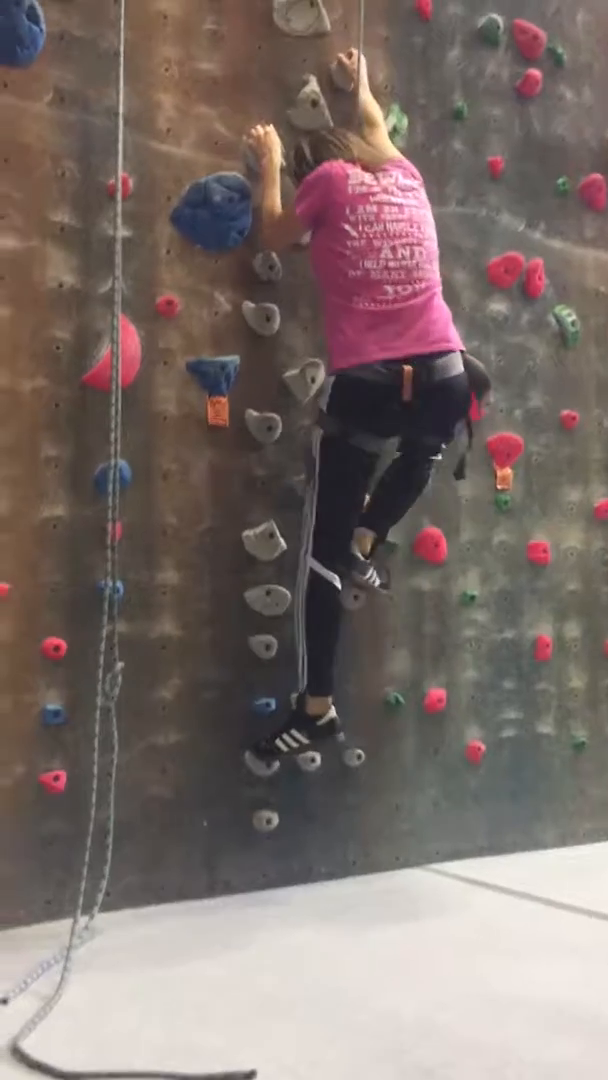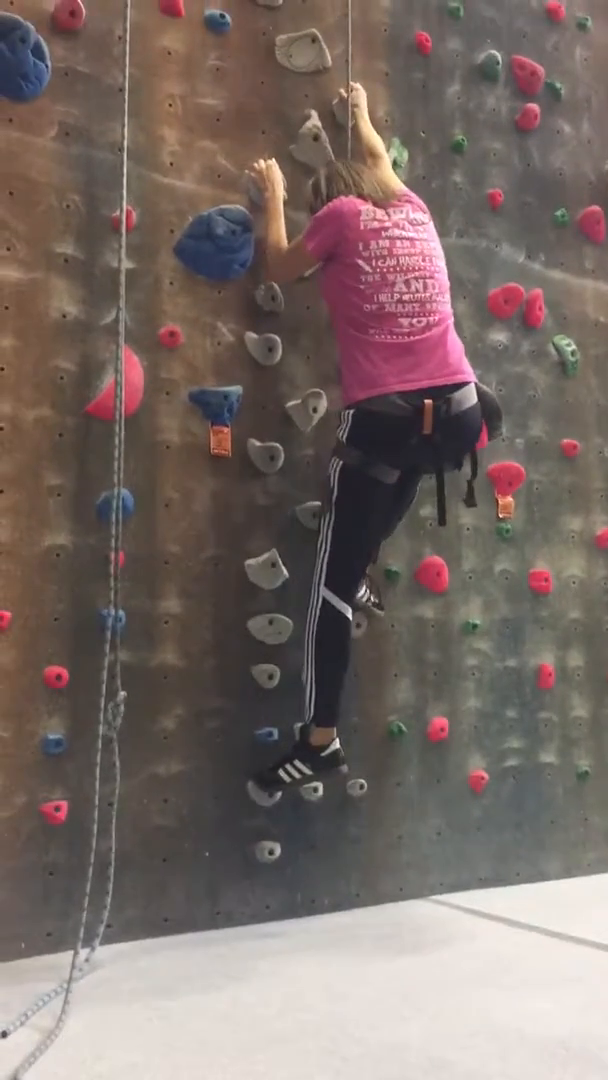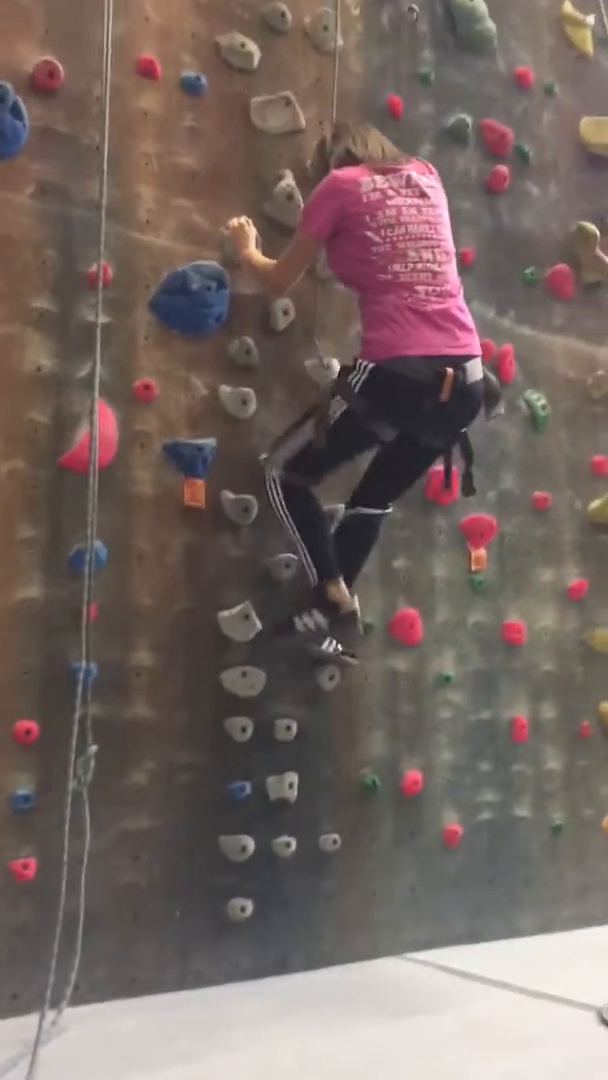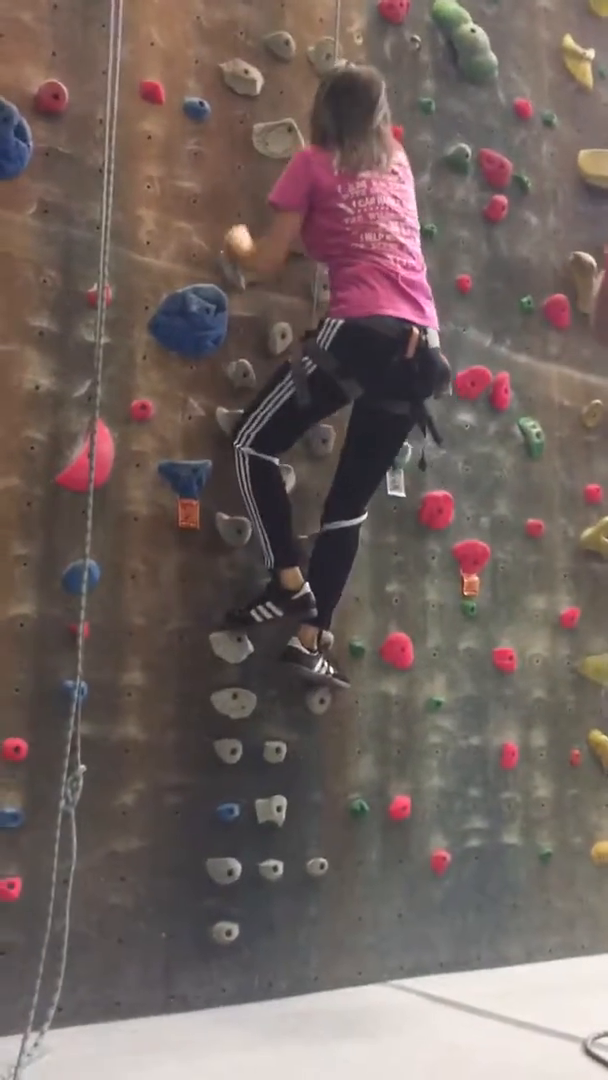
dt=0.7s
person 1, frame 1
left shoulder: (329, 179)
right shoulder: (406, 175)
left elbow: (273, 236)
right elbow: (376, 128)
left wrist: (269, 163)
right wrist: (360, 79)
left hip: (366, 386)
right hip: (442, 378)
left knee: (321, 551)
right knee: (424, 446)
left ankle: (316, 710)
right ankle: (367, 543)
person 1, frame 2
left shoulder: (342, 214)
right shoulder: (414, 210)
left elbow: (279, 267)
right elbow: (378, 161)
left wrist: (273, 196)
right wrist: (360, 112)
left hip: (383, 417)
right hip: (457, 411)
left knee: (330, 584)
right knee: (403, 467)
left ankle: (319, 740)
right ankle: (364, 572)
person 1, frame 3
left shoulder: (340, 184)
right shoulder: (426, 176)
left elbow: (281, 280)
left wrist: (247, 251)
left hip: (395, 372)
right hip: (464, 377)
left knee: (287, 473)
right knee: (374, 499)
left ankle: (335, 598)
right ankle: (328, 621)
person 1, frame 4
left shoulder: (312, 163)
right shoulder: (397, 162)
left elbow: (264, 264)
left wrist: (236, 244)
left hip: (360, 333)
right hip: (420, 345)
left knee: (253, 443)
right knee: (350, 501)
left ankle: (289, 582)
right ankle: (312, 637)
